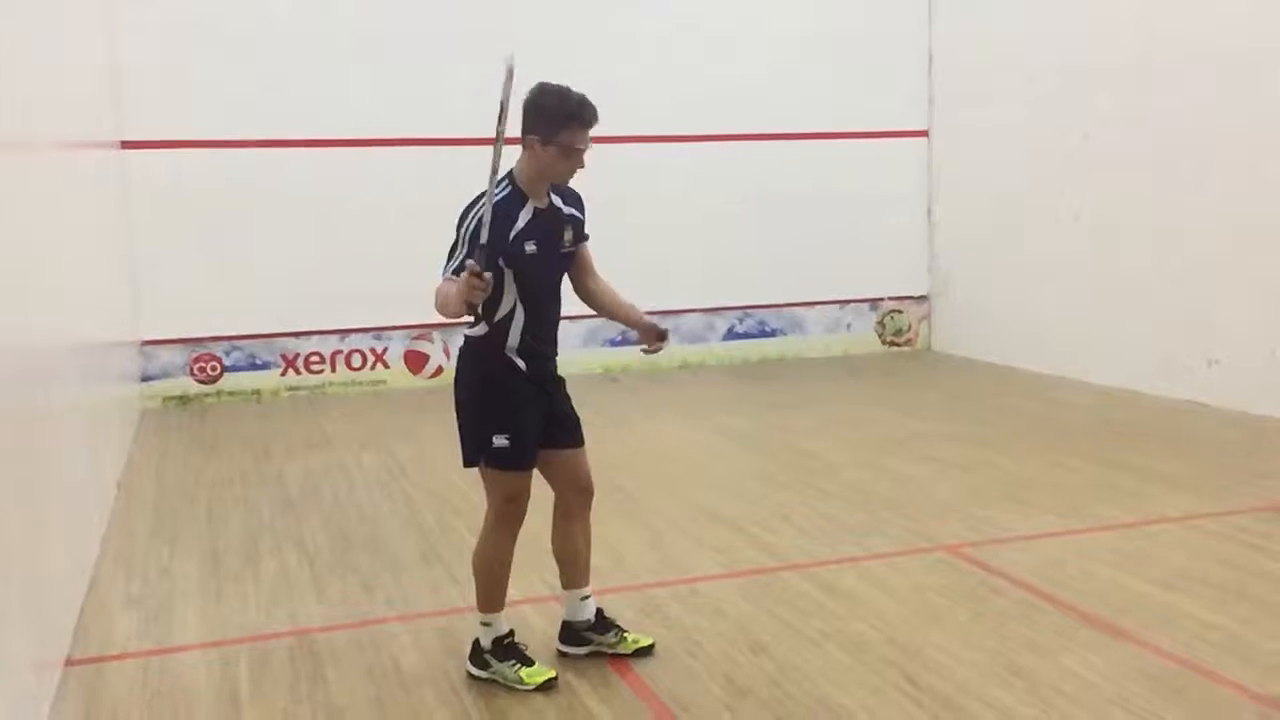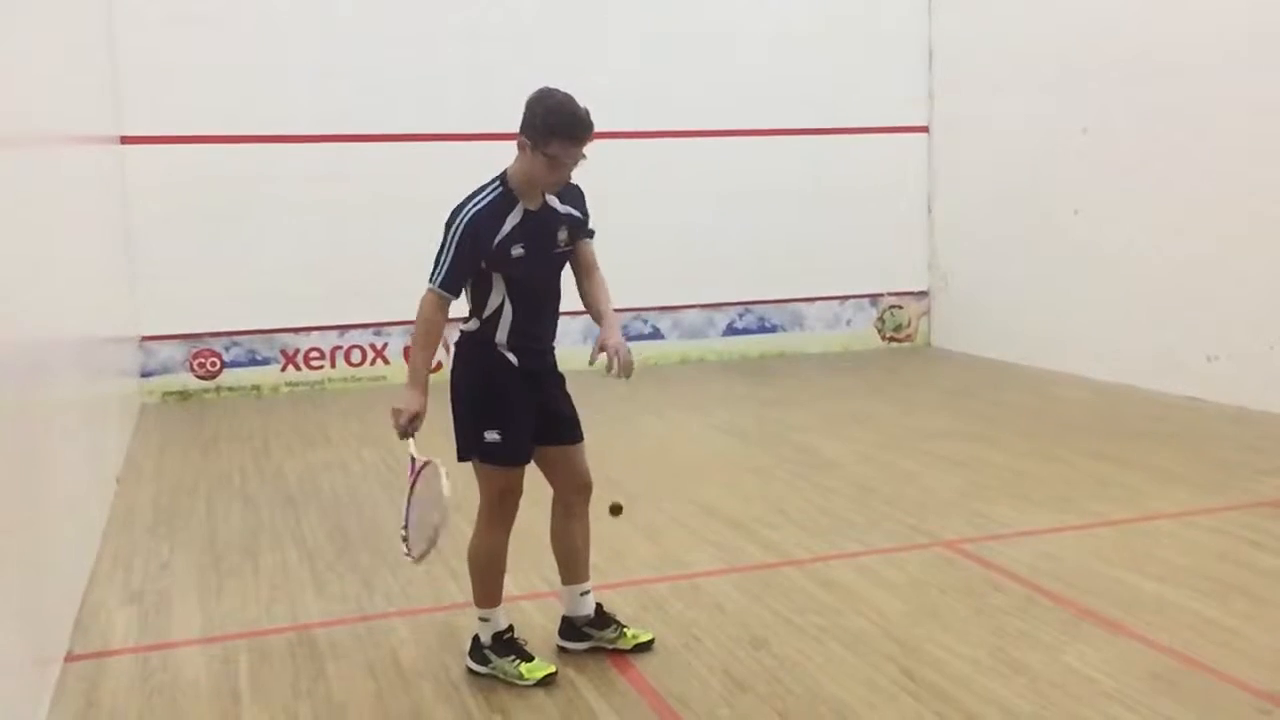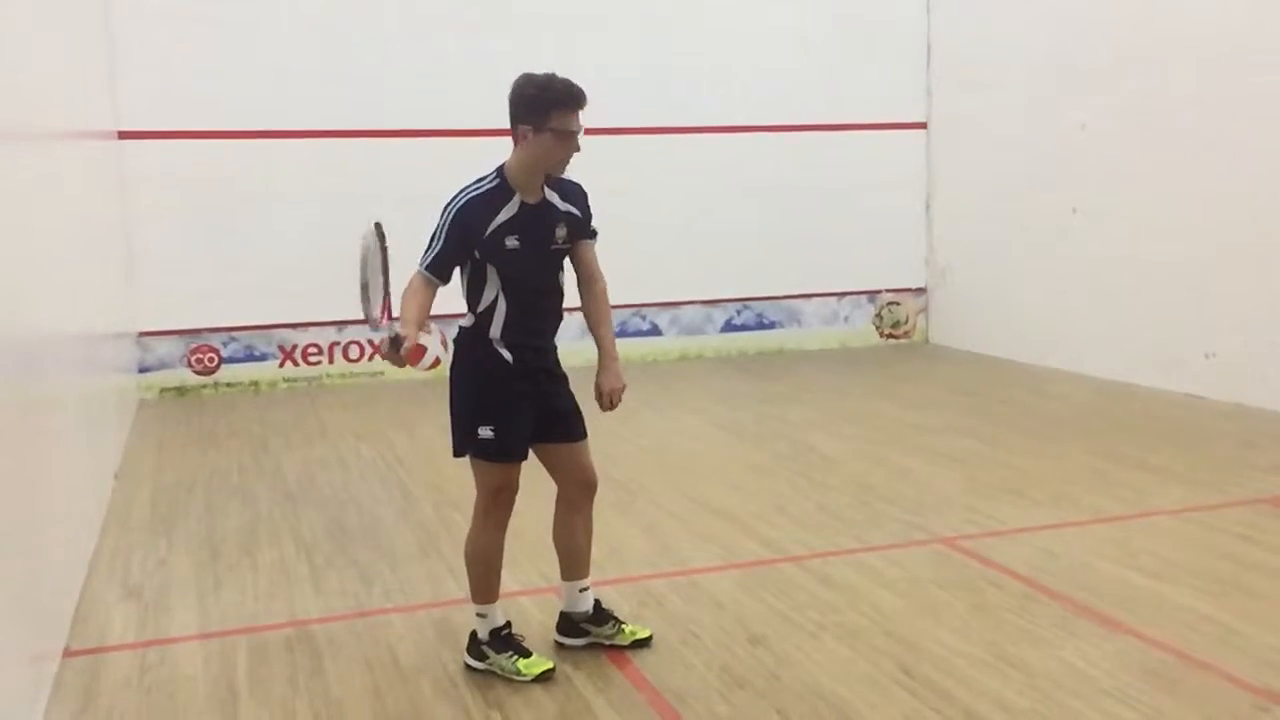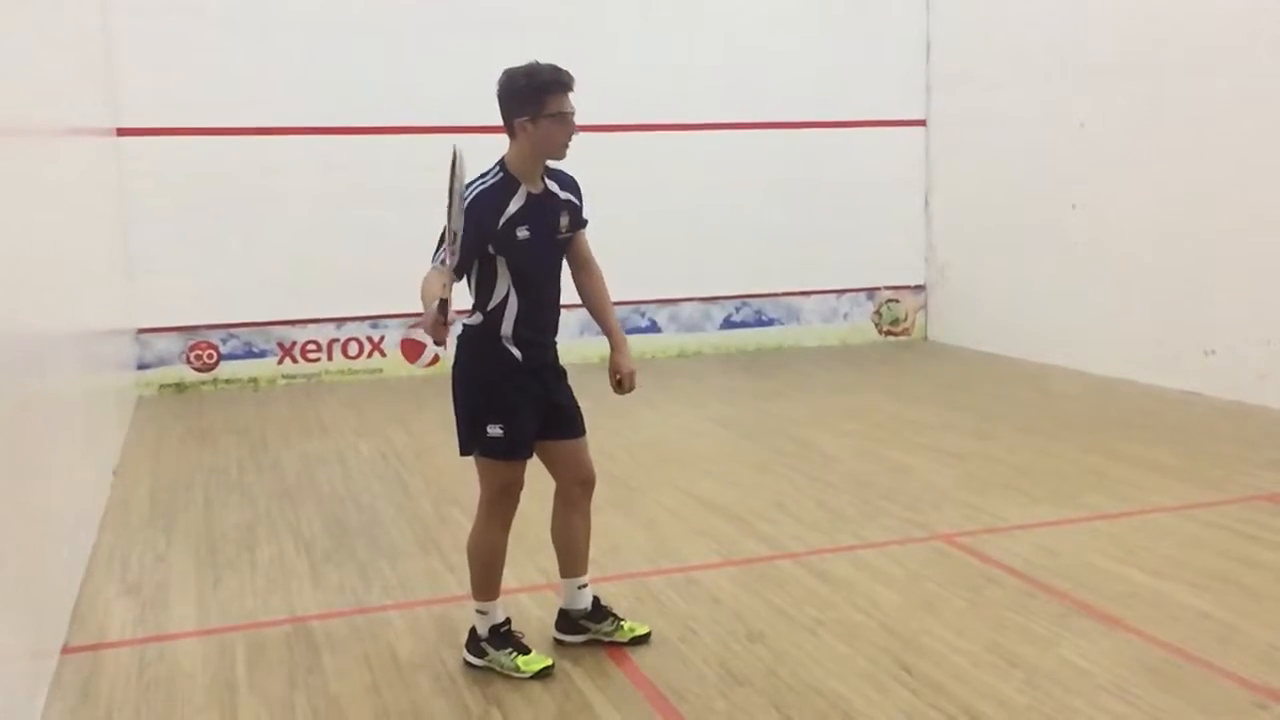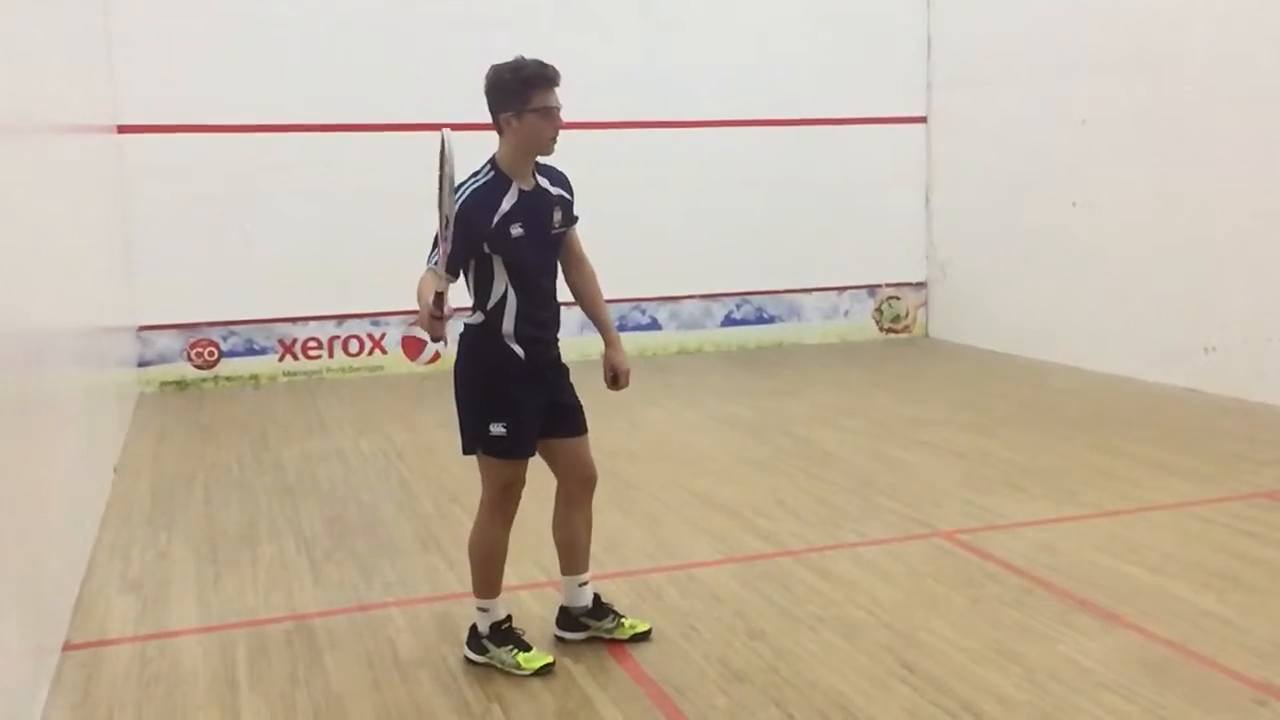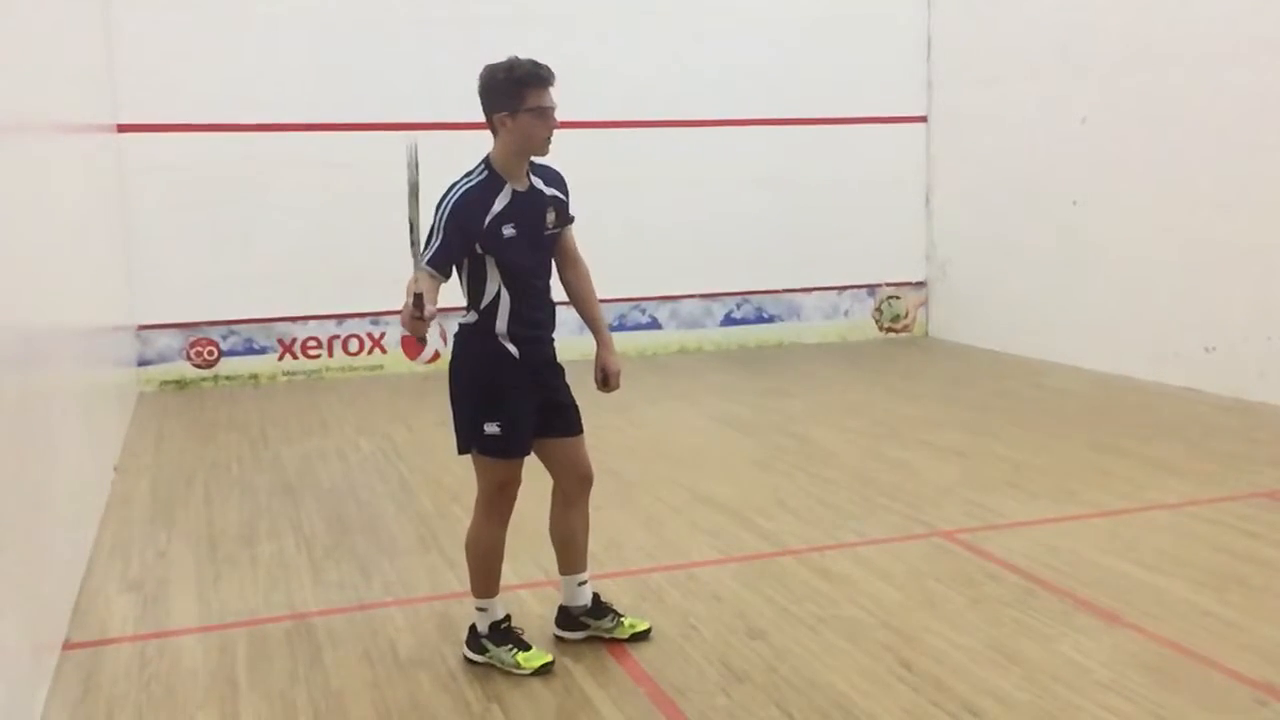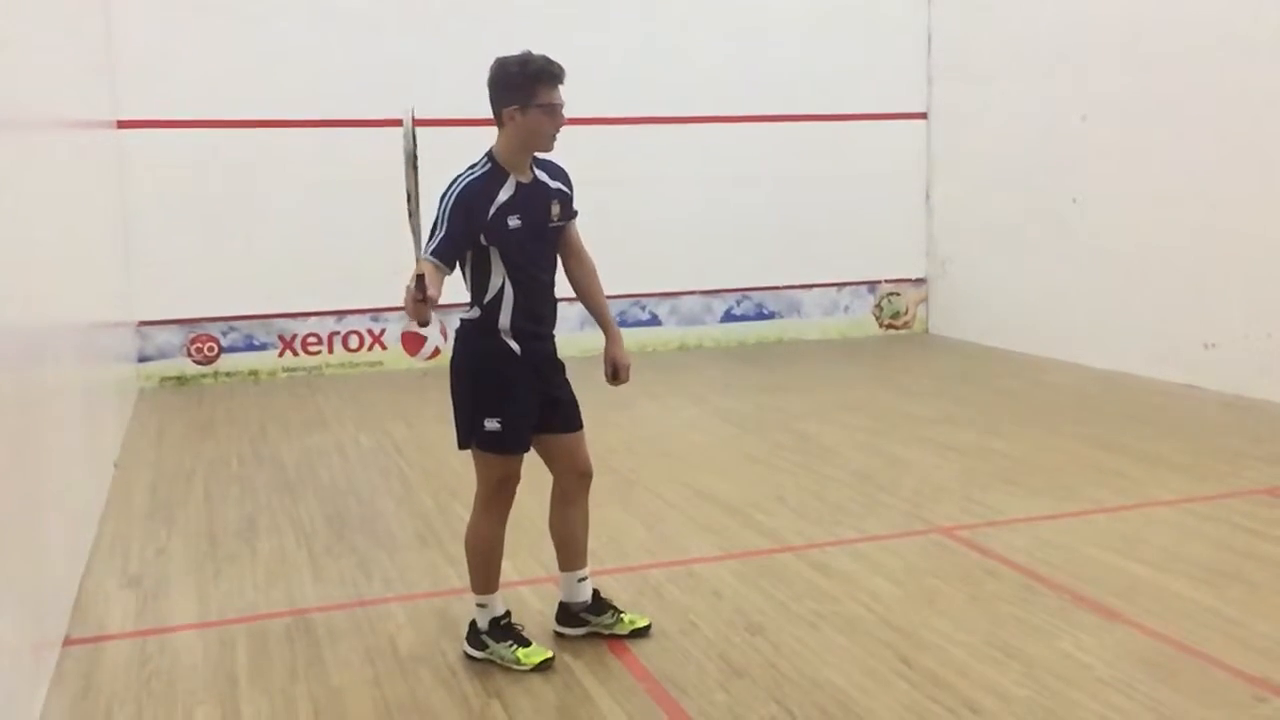
dt=0.5s
person 1, frame 1
left shoulder: (569, 205)
right shoulder: (489, 212)
left elbow: (586, 280)
right elbow: (446, 292)
left wrist: (637, 321)
right wrist: (461, 299)
left hip: (542, 372)
right hip: (495, 377)
left knee: (577, 489)
right knee: (508, 508)
left ankle: (582, 621)
right ankle: (491, 644)
person 1, frame 2
left shoulder: (570, 202)
right shoulder: (478, 216)
left elbow: (588, 272)
right elbow: (437, 301)
left wrist: (610, 326)
right wrist: (416, 388)
left hip: (541, 368)
right hip: (489, 374)
left knee: (576, 485)
right knee: (500, 504)
left ankle: (581, 617)
right ankle: (491, 641)
person 1, frame 3
left shoulder: (571, 199)
right shoulder: (472, 207)
left elbow: (590, 280)
right elbow: (426, 279)
left wrist: (609, 360)
right wrist: (408, 330)
left hip: (543, 364)
right hip: (488, 371)
left knee: (580, 481)
right knee: (496, 500)
left ankle: (579, 611)
right ankle: (488, 635)
person 1, frame 4
left shoulder: (565, 189)
right shoulder: (481, 200)
left elbow: (584, 268)
right elbow: (440, 274)
left wrist: (617, 344)
right wrist: (437, 309)
left hip: (543, 361)
right hip: (492, 367)
left knee: (578, 478)
right knee: (501, 497)
left ankle: (579, 608)
right ankle: (487, 633)
person 1, frame 5
left shoulder: (556, 185)
right shoulder: (474, 199)
left elbow: (575, 263)
right elbow: (437, 272)
left wrist: (611, 339)
right wrist: (431, 304)
left hip: (545, 359)
right hip: (494, 367)
left knee: (580, 476)
right knee: (502, 495)
left ankle: (579, 606)
right ankle: (488, 630)
person 1, frame 6
left shoulder: (552, 185)
right shoulder: (466, 199)
left elbow: (570, 263)
right elbow: (430, 271)
left wrist: (603, 341)
right wrist: (419, 305)
left hip: (540, 358)
right hip: (489, 366)
left knee: (576, 475)
right knee: (498, 495)
left ankle: (579, 606)
right ankle: (487, 630)
person 1, frame 7
left shoulder: (555, 180)
right shoulder: (470, 192)
left elbow: (576, 259)
right elbow: (434, 263)
left wrist: (612, 334)
right wrist: (423, 293)
left hip: (540, 354)
right hip: (490, 361)
left knee: (576, 471)
right knee: (497, 490)
left ankle: (579, 603)
right ankle: (487, 626)
